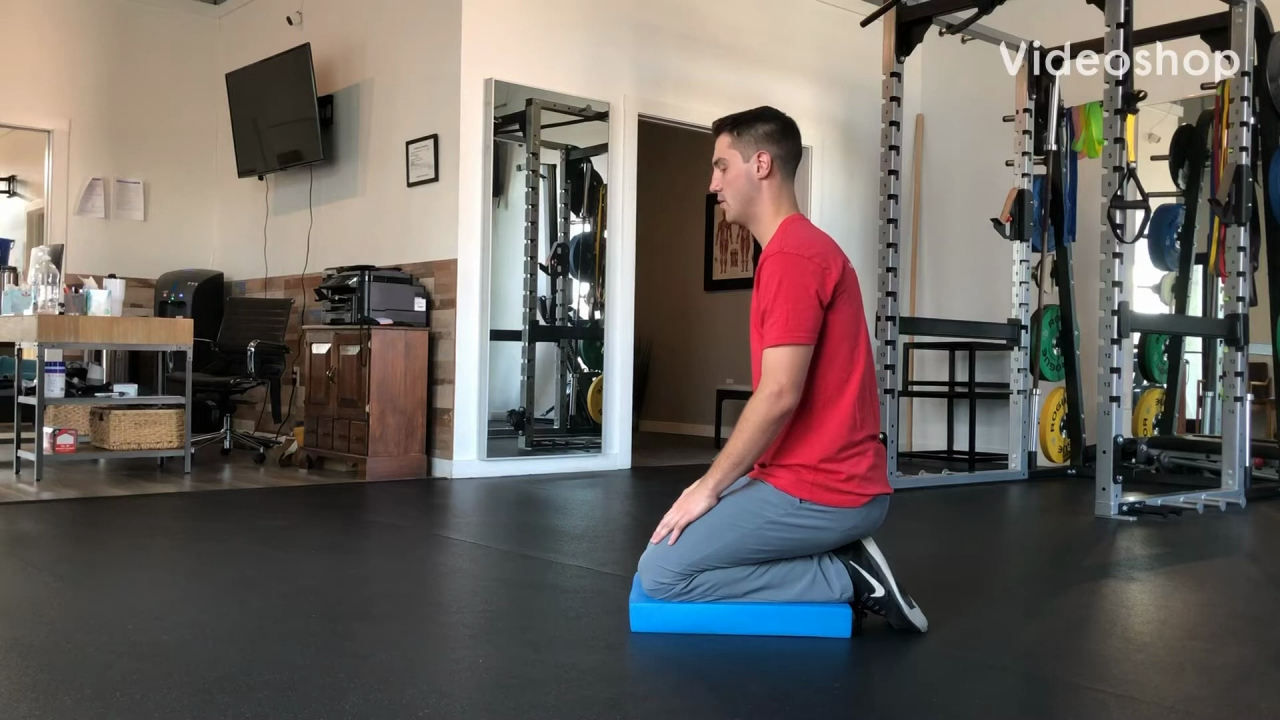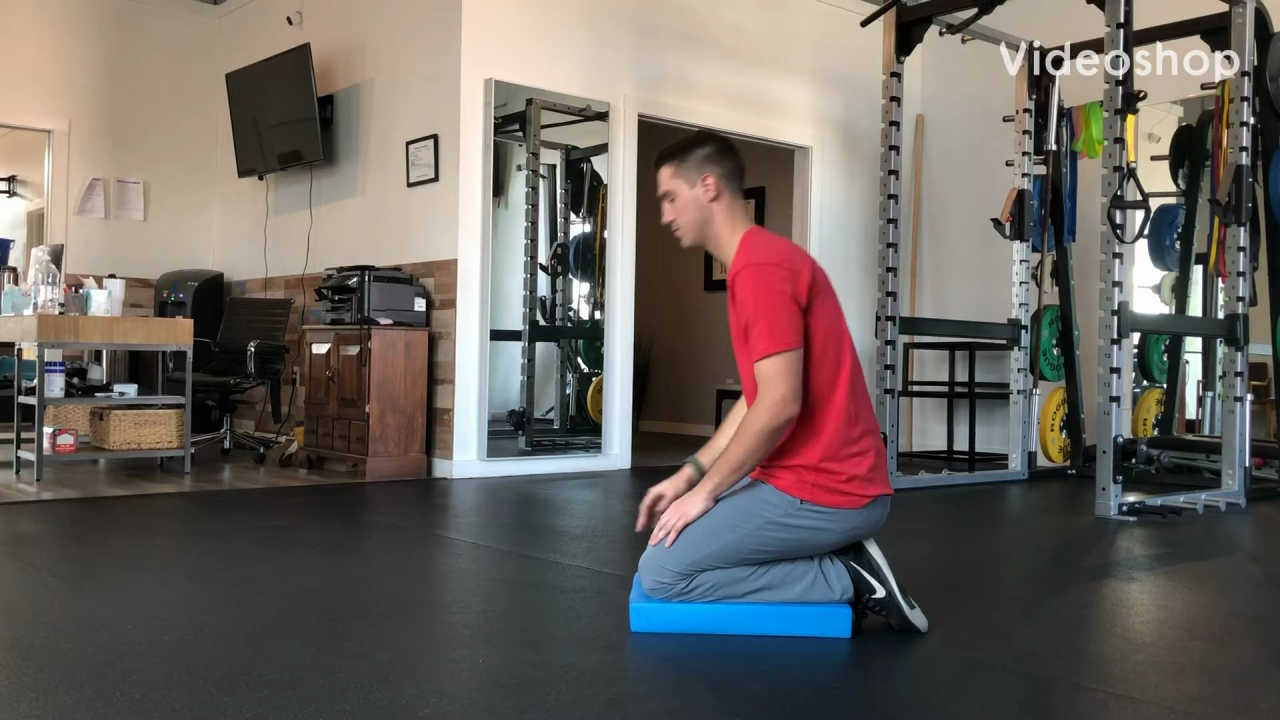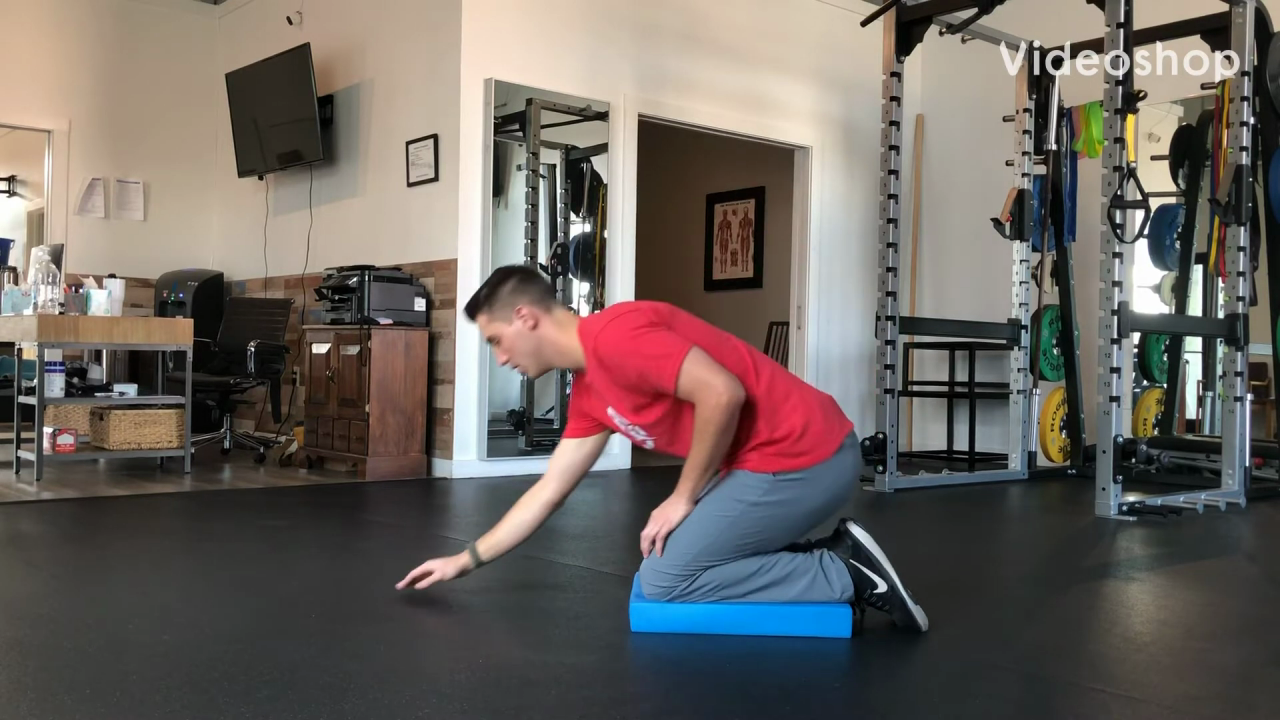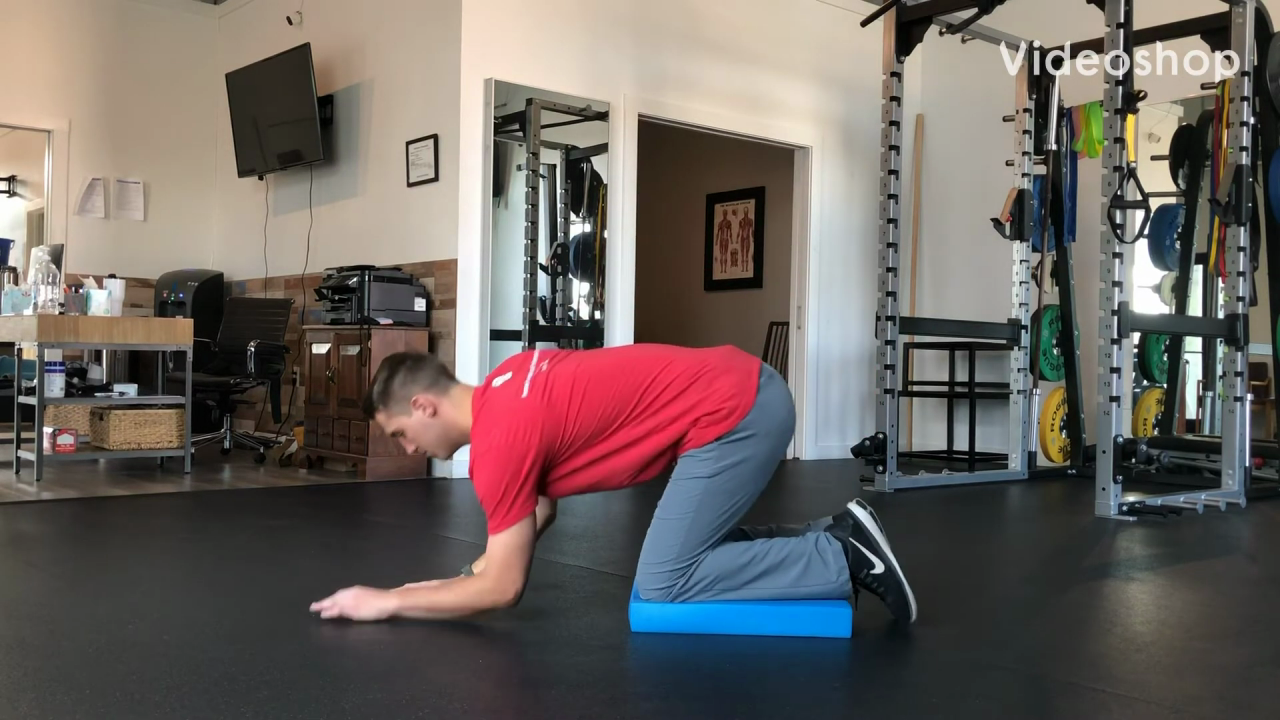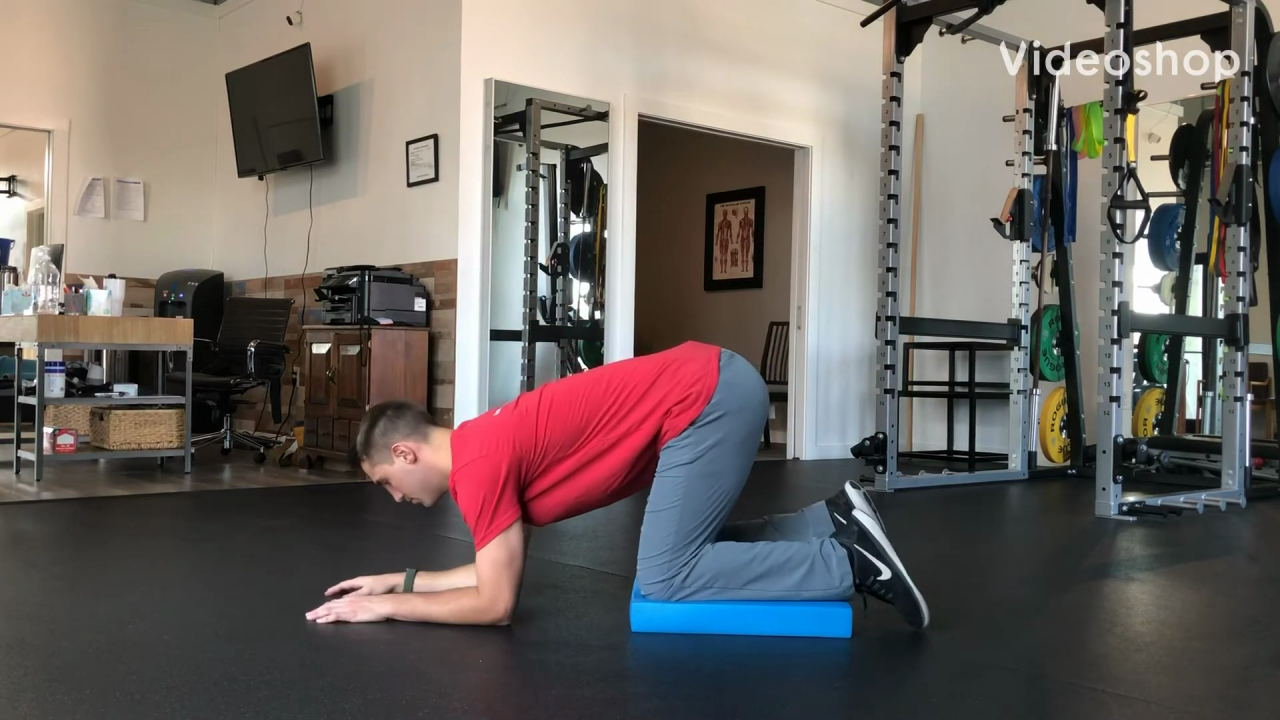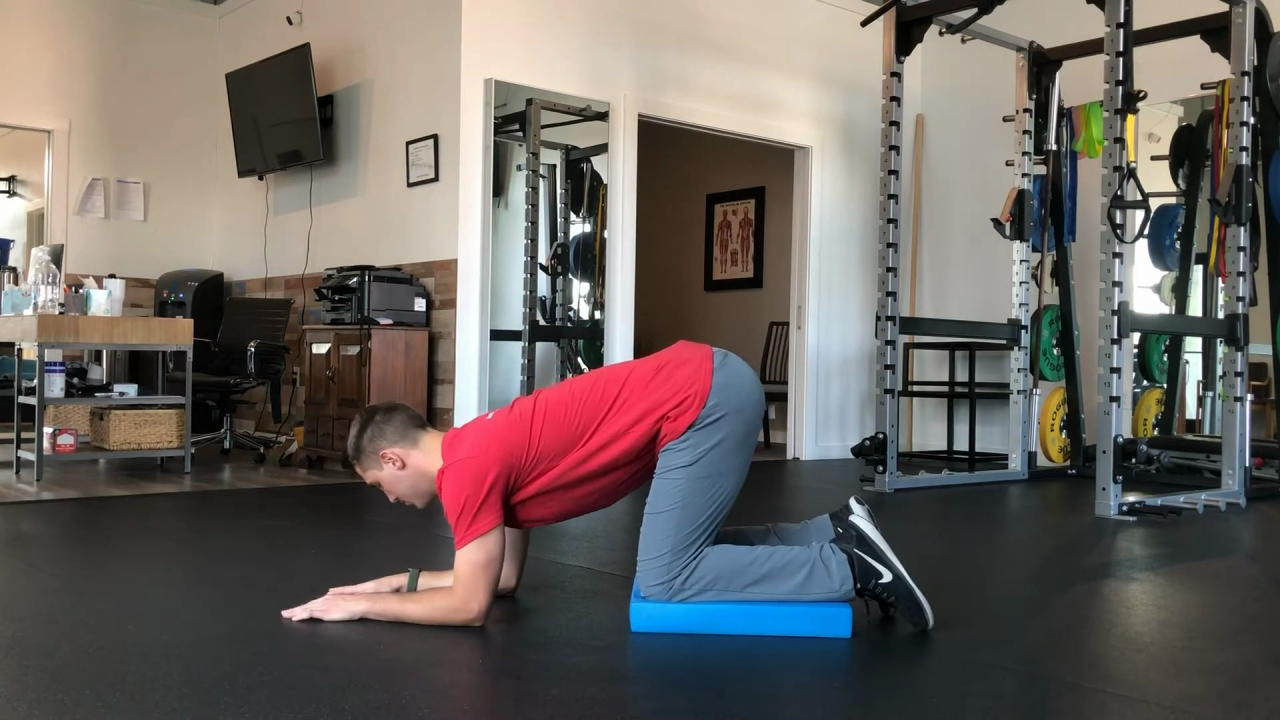
dt=0.7s
person 1, frame 1
left shoulder: (791, 257)
right shoulder: (802, 250)
left elbow: (779, 397)
left wrist: (709, 487)
right wrist: (715, 481)
left hip: (818, 490)
right hip: (827, 477)
left knee: (662, 572)
right knee: (679, 542)
left ankle: (843, 577)
right ankle: (838, 562)
person 1, frame 2
left shoulder: (760, 268)
right shoulder: (762, 261)
left elbow: (779, 407)
right elbow: (754, 402)
left wrist: (705, 491)
right wrist: (689, 475)
left hip: (821, 491)
right hip: (820, 478)
left knee: (662, 572)
right knee: (675, 537)
left ankle: (844, 581)
right ankle: (839, 564)
person 1, frame 3
left shoulder: (613, 335)
right shoulder: (590, 388)
left elbow: (725, 395)
right elbow: (550, 489)
left wrist: (683, 499)
right wrist: (466, 560)
left hip: (803, 456)
right hip: (803, 453)
left knee: (665, 581)
right knee: (673, 555)
left ankle: (844, 575)
right ankle: (832, 557)
person 1, frame 4
left shoulder: (499, 438)
right shoulder: (507, 386)
left elbow: (504, 587)
right elbow: (538, 511)
left wrist: (390, 601)
right wrist: (450, 585)
left hip: (735, 415)
right hip: (749, 391)
left knee: (661, 586)
right knee: (685, 551)
left ankle: (844, 561)
right ankle: (833, 536)
person 1, frame 5
left shoulder: (477, 465)
right shoulder: (492, 446)
left elbow: (496, 603)
right elbow: (495, 570)
left wrist: (386, 607)
right wrist: (397, 580)
left hip: (708, 398)
right hip: (719, 385)
left knee: (666, 578)
right knee: (686, 549)
left ankle: (849, 563)
right ankle: (834, 519)
person 1, frame 6
left shoulder: (466, 469)
right shoulder: (489, 455)
left elbow: (470, 604)
right elbow: (501, 576)
left wrist: (362, 604)
right wrist: (401, 580)
left hip: (705, 398)
right hip: (714, 383)
left knee: (665, 583)
right knee: (685, 551)
left ankle: (848, 567)
right ankle: (836, 534)
